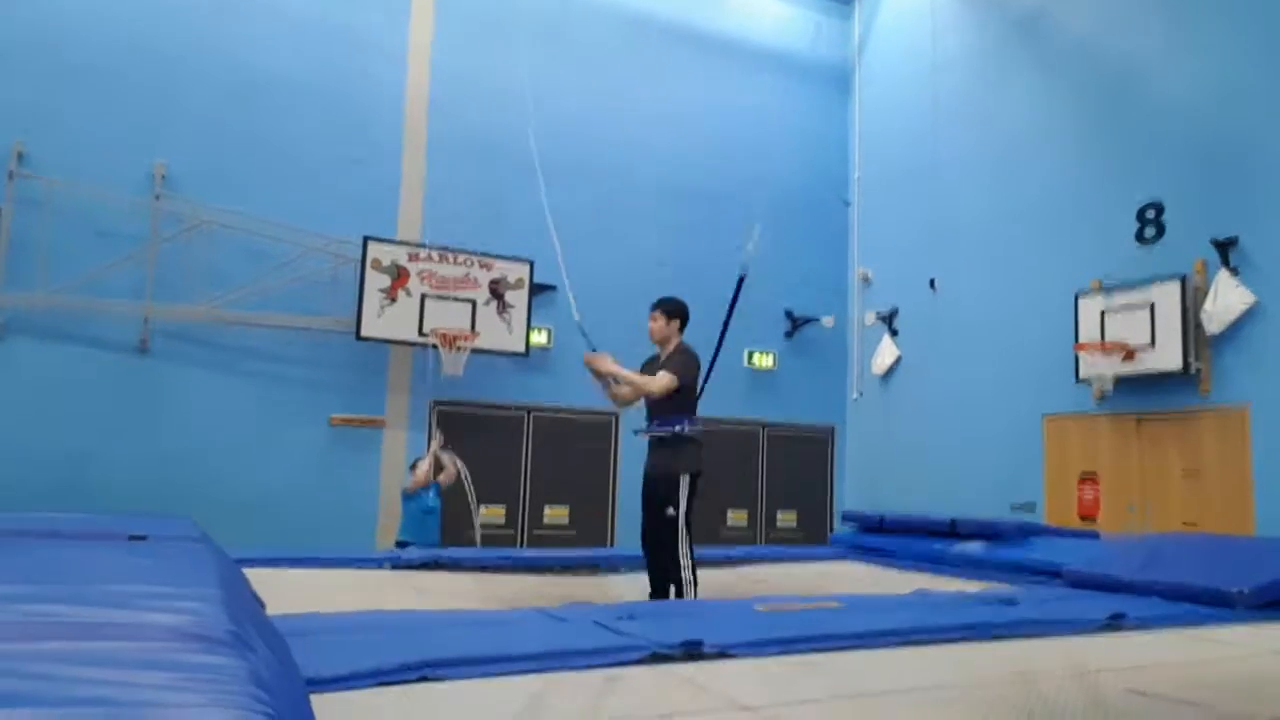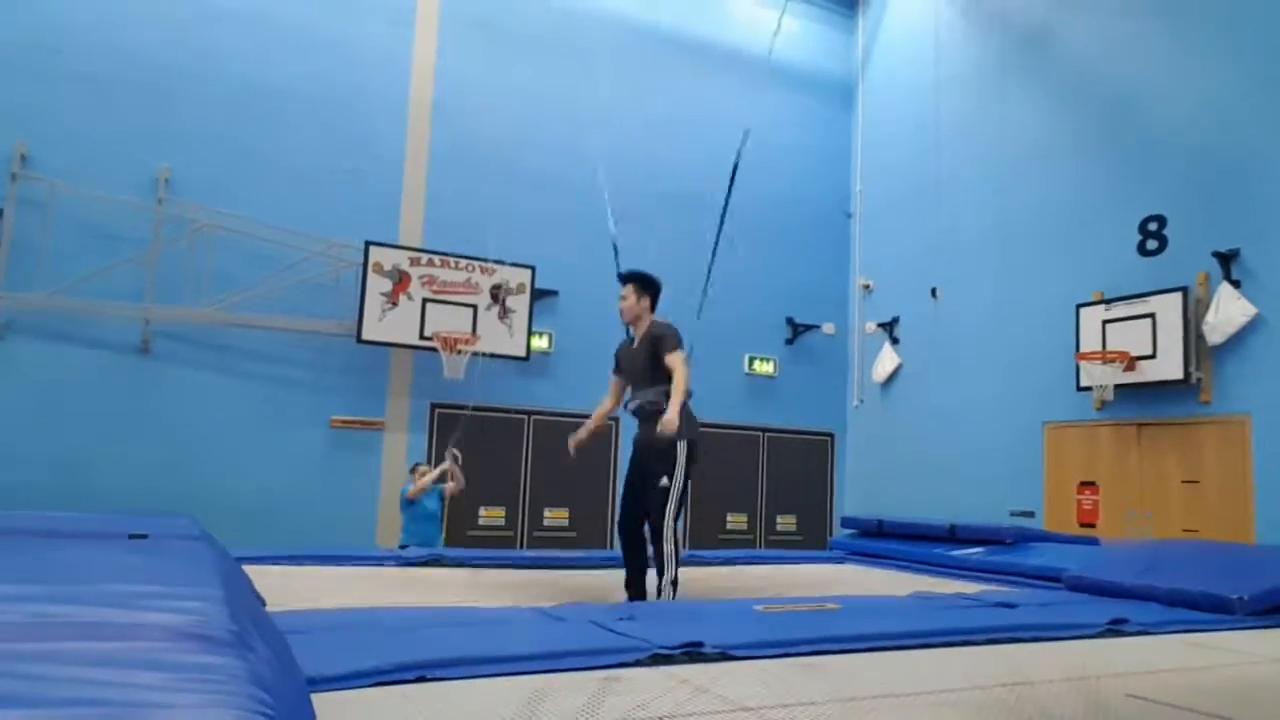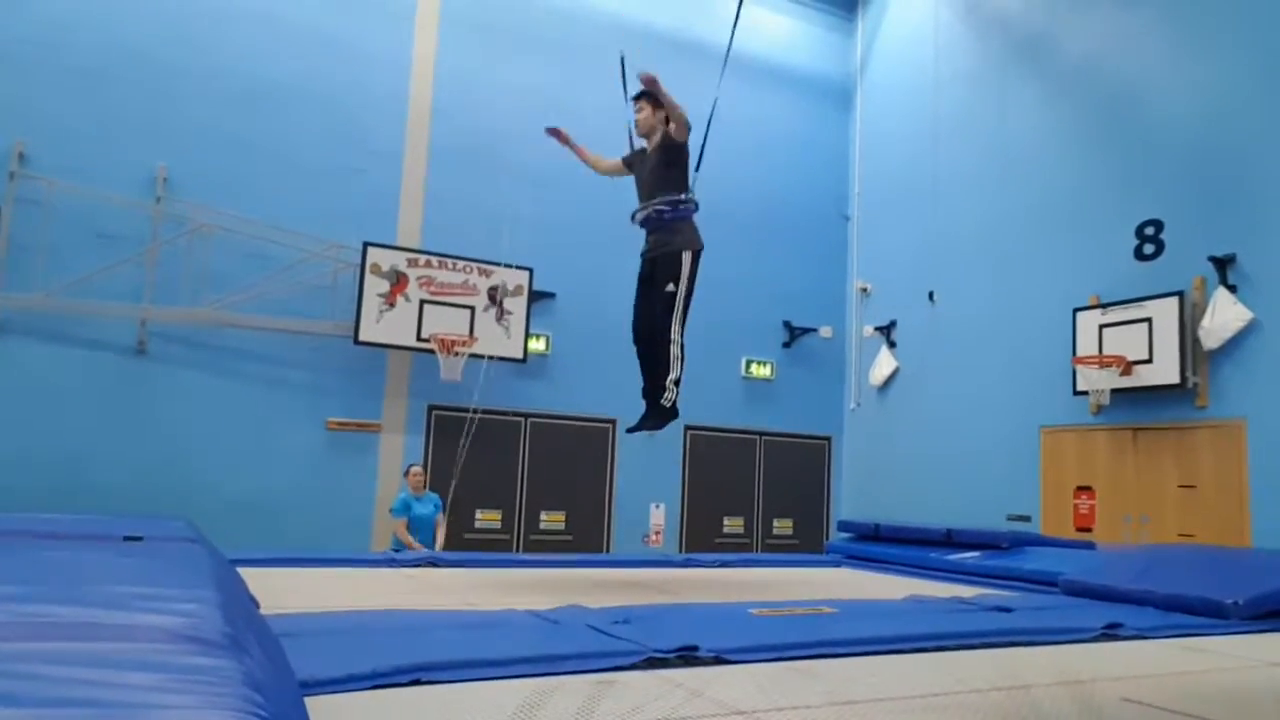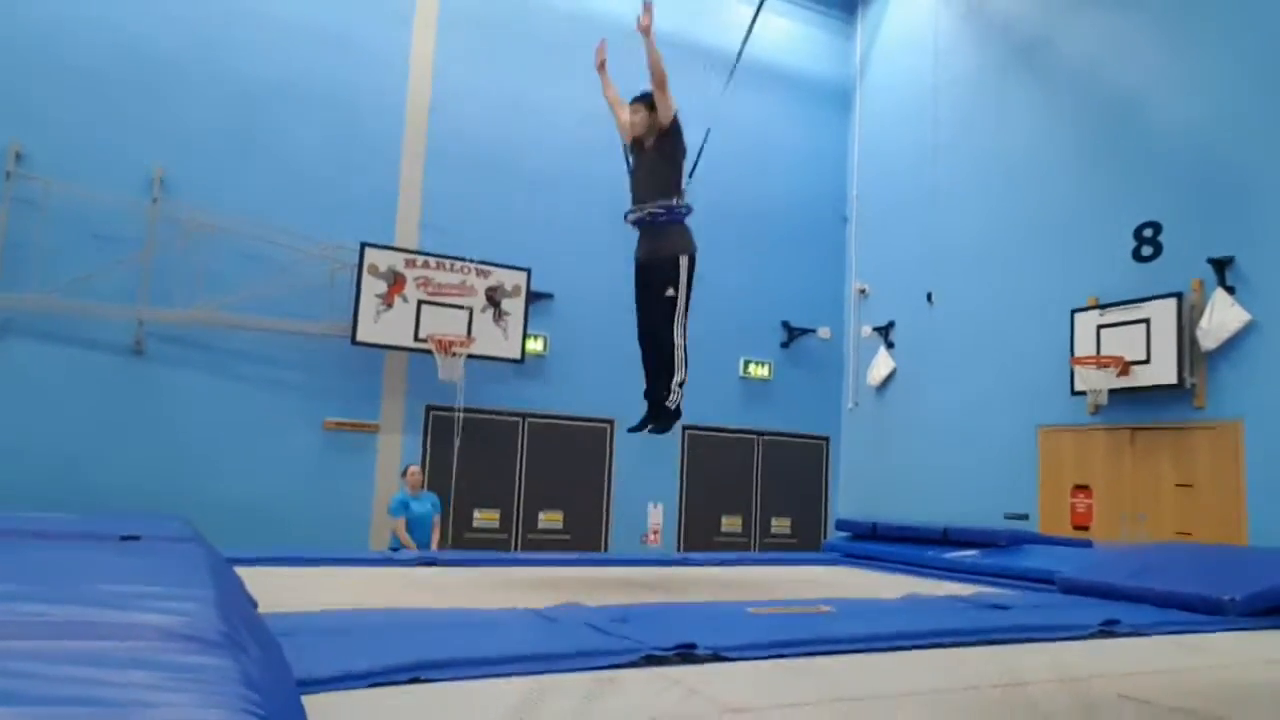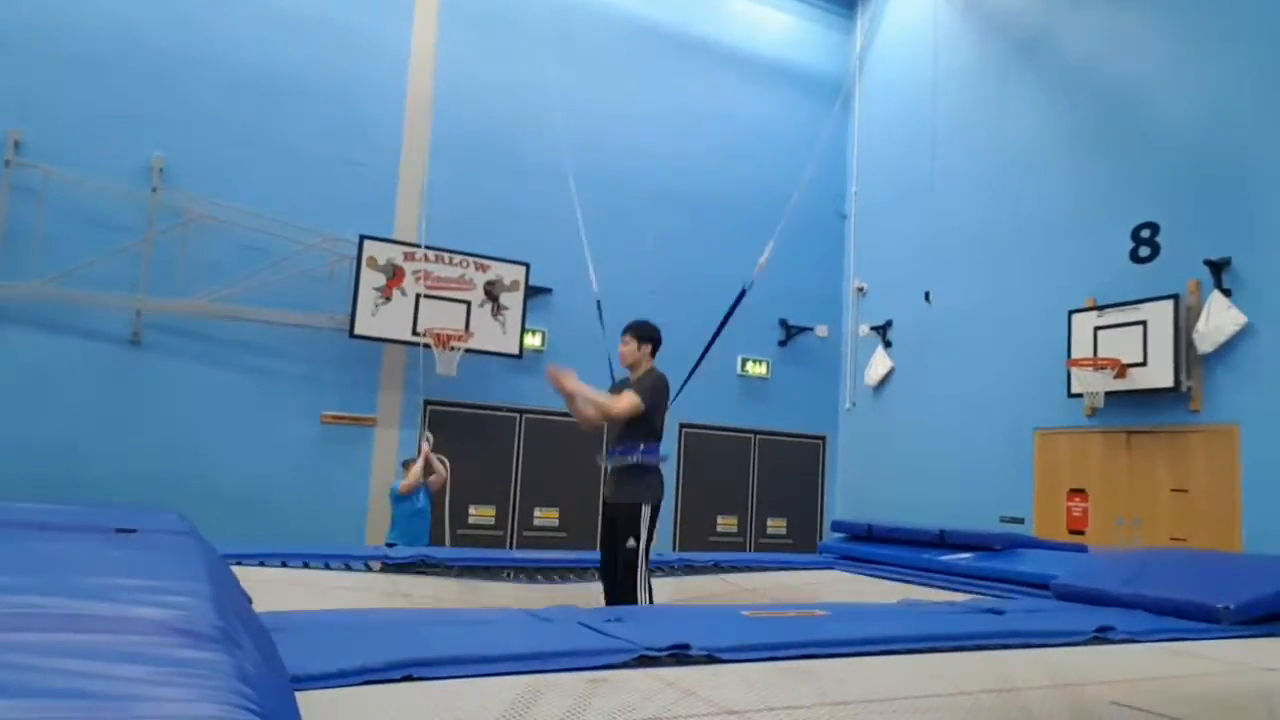
dt=1s
person 1, frame 1
left shoulder: (685, 359)
right shoulder: (653, 362)
left elbow: (656, 389)
right elbow: (623, 400)
left wrist: (613, 370)
right wrist: (604, 378)
left hip: (679, 464)
right hip: (657, 461)
left knee: (676, 544)
right knee: (652, 541)
right ankle: (659, 599)
person 1, frame 2
left shoulder: (663, 333)
right shoulder: (625, 350)
left elbow: (680, 372)
right elbow: (613, 397)
left wrist: (675, 409)
right wrist: (585, 431)
left hip: (675, 436)
right hip: (647, 438)
left knee: (662, 524)
right knee: (628, 525)
left ankle: (666, 603)
right ankle: (636, 600)
person 1, frame 3
left shoulder: (673, 142)
right shoulder: (640, 156)
left elbow: (681, 119)
right elbow: (606, 167)
left wrist: (658, 90)
right wrist: (570, 144)
left hip: (679, 245)
right hip: (653, 248)
left knee: (668, 328)
right knee: (642, 331)
left ankle: (667, 403)
right ankle: (654, 405)
person 1, frame 4
left shoulder: (670, 140)
right shoulder: (637, 148)
left elbow: (660, 83)
right elbow: (617, 108)
right wrist: (602, 72)
left hip: (673, 247)
right hip: (646, 248)
left knee: (670, 327)
right knee: (648, 331)
left ankle: (672, 401)
right ankle: (655, 402)
person 1, frame 5
left shoulder: (655, 383)
right shoulder: (623, 384)
left elbow: (618, 410)
right elbow: (590, 419)
left wrist: (576, 388)
right wrist: (570, 394)
left hip: (640, 491)
right hip: (616, 487)
left knee: (633, 570)
right knee: (609, 568)
